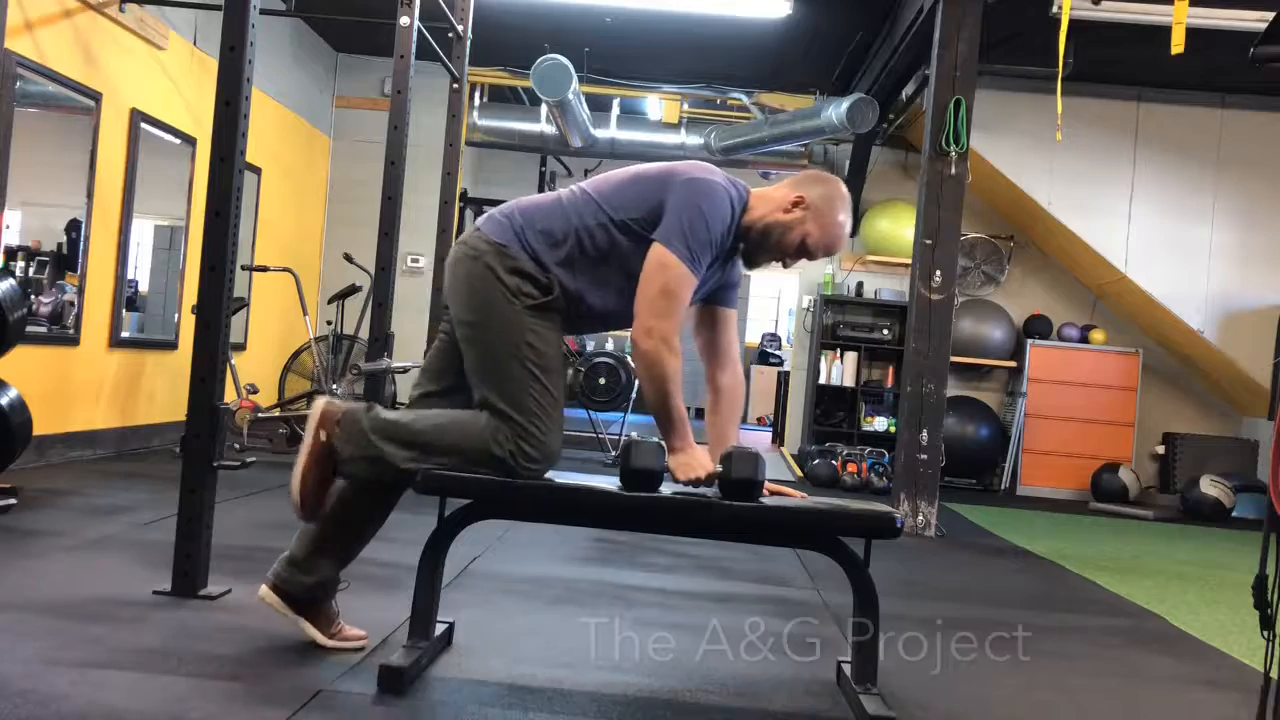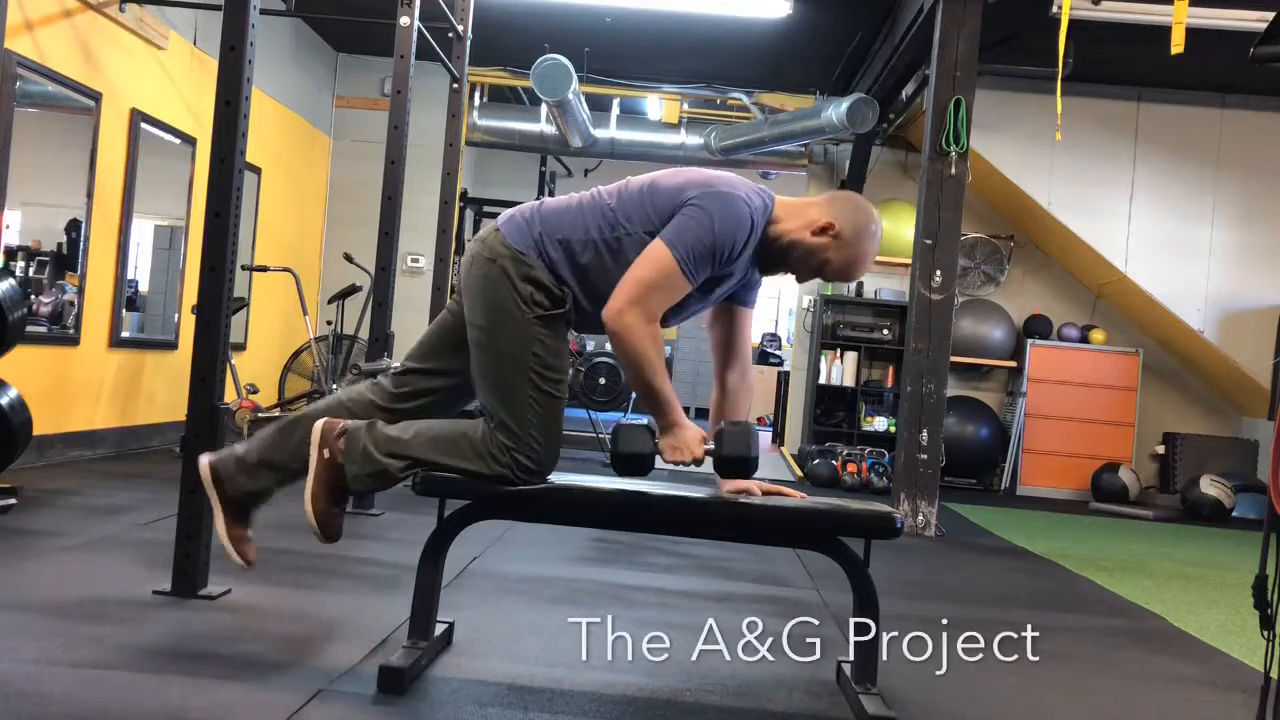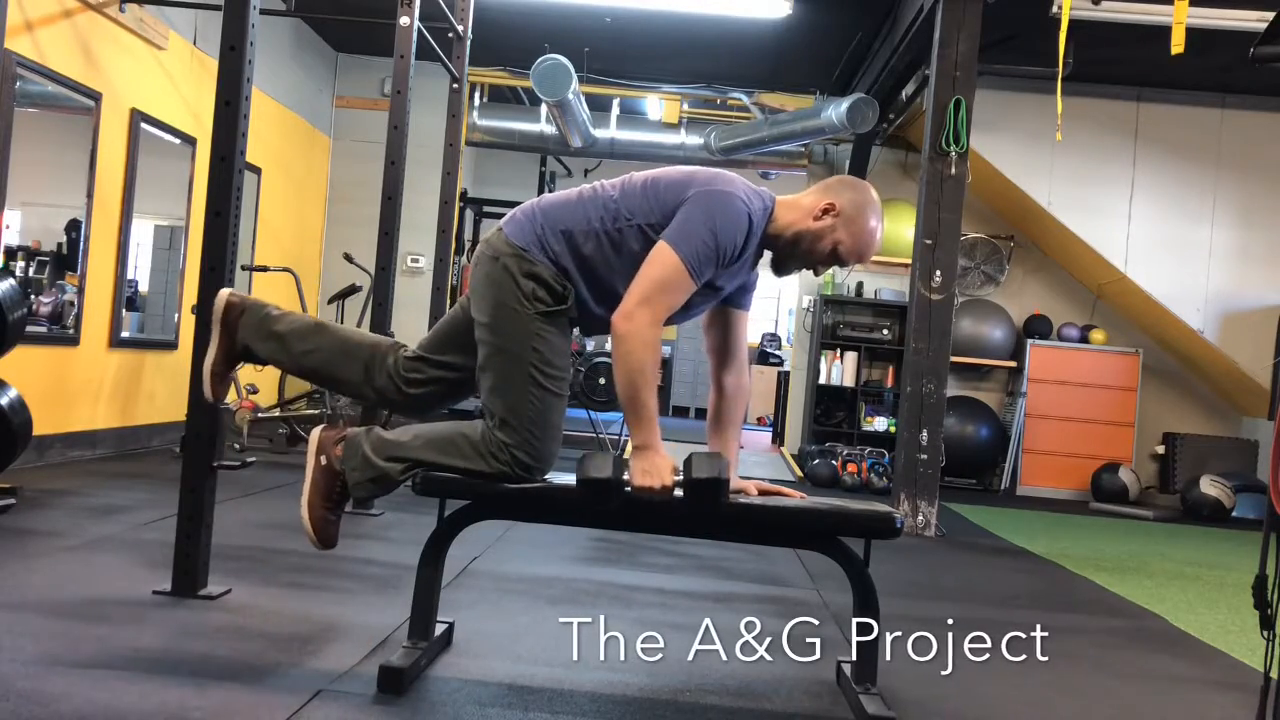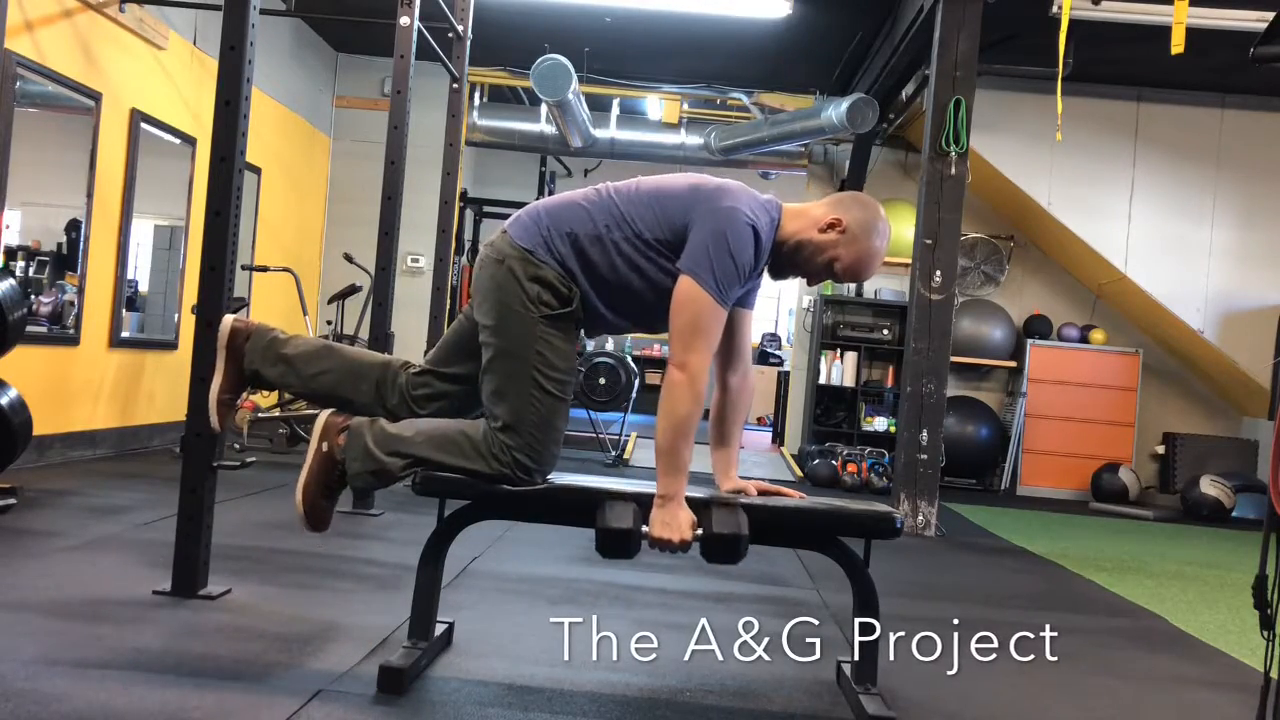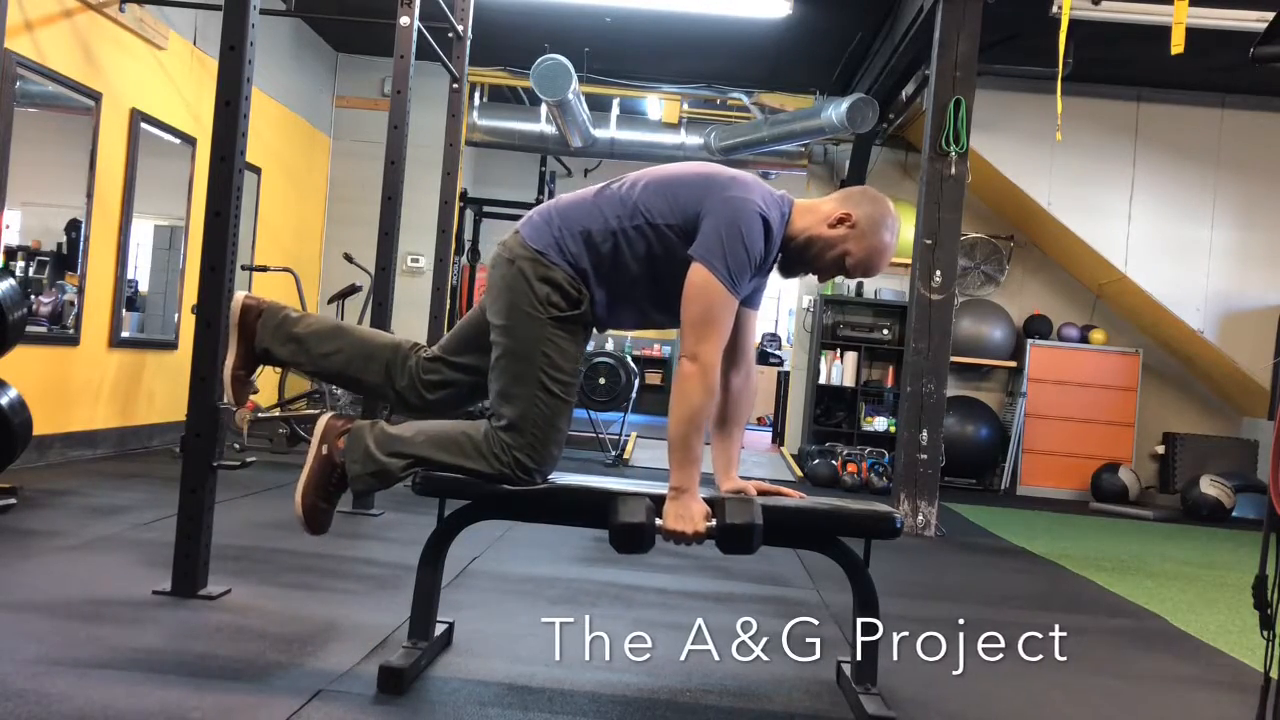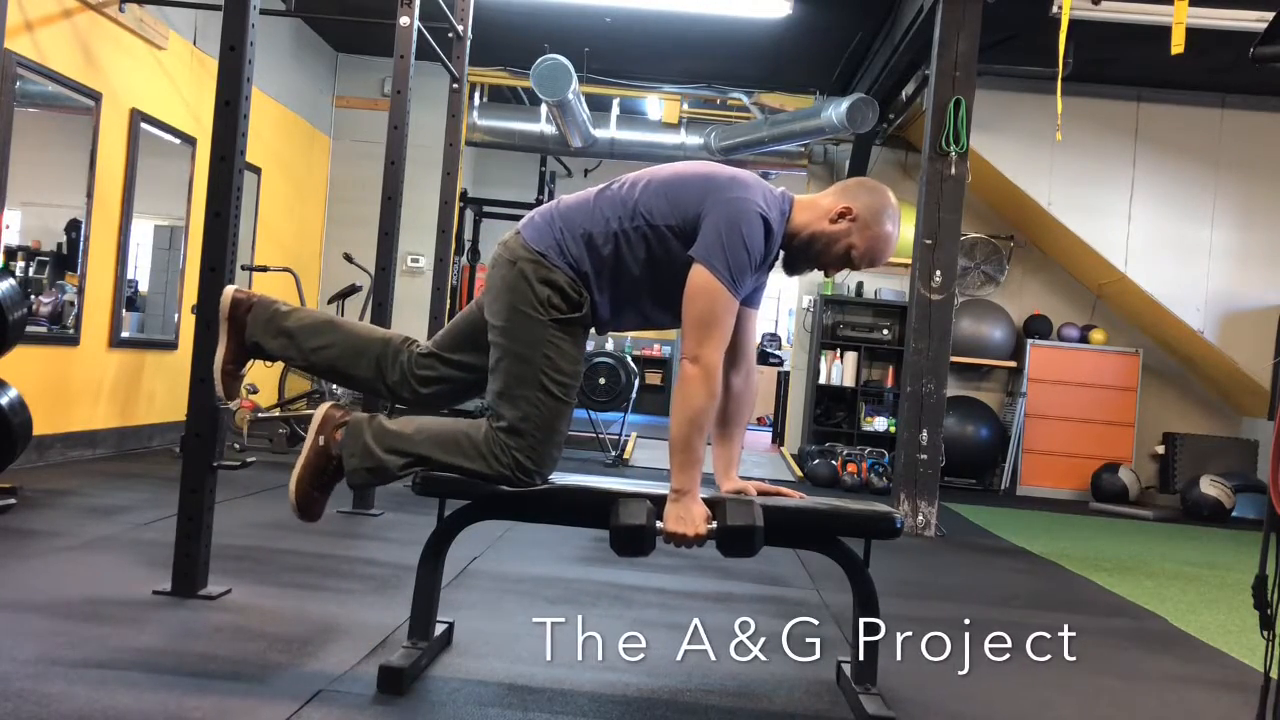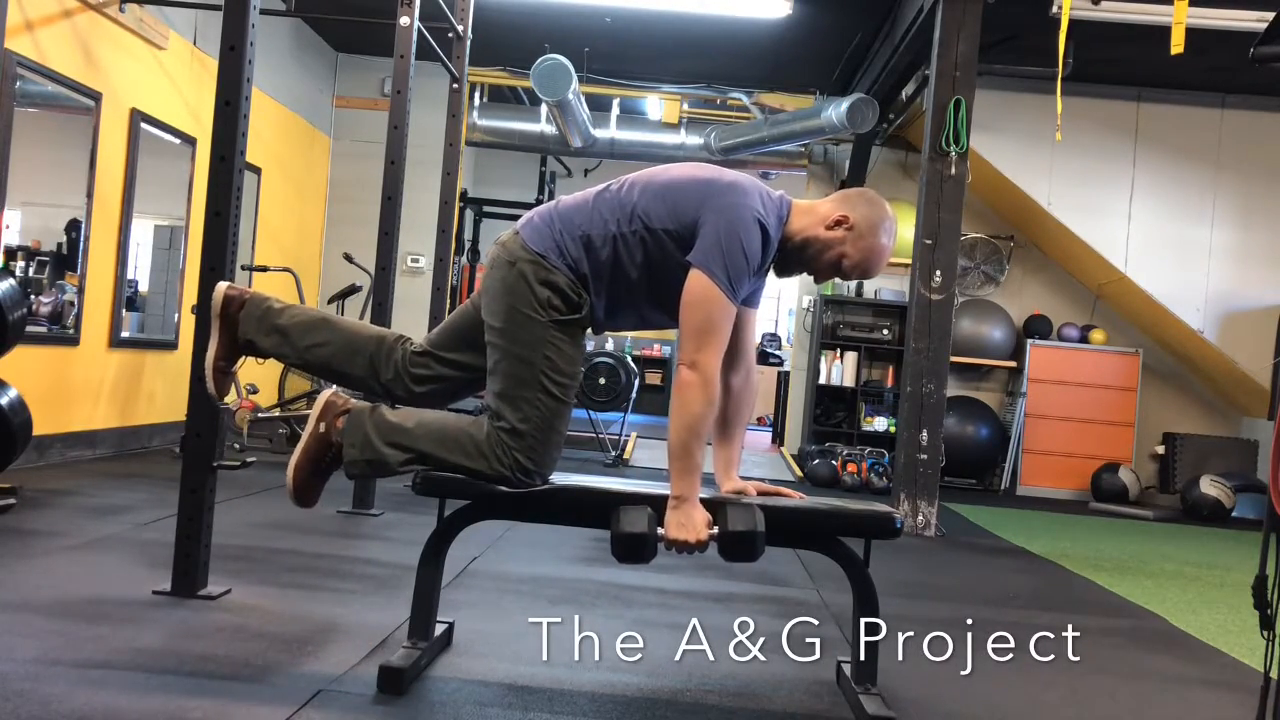
dt=0.7s
person 1, frame 1
left shoulder: (727, 247)
right shoulder: (709, 201)
left elbow: (724, 367)
right elbow: (652, 335)
left wrist: (723, 466)
right wrist: (681, 447)
left hip: (493, 274)
right hip: (505, 267)
left knee: (419, 435)
right knee: (526, 444)
left ankle: (300, 583)
right ankle: (348, 431)
person 1, frame 2
left shoulder: (750, 246)
right shoulder: (730, 215)
left elbow: (733, 367)
right elbow: (626, 313)
left wrist: (729, 468)
right wrist: (672, 424)
left hip: (509, 270)
right hip: (519, 270)
left knee: (404, 396)
right knee: (523, 455)
left ankle: (240, 475)
right ankle: (350, 450)
person 1, frame 3
left shoulder: (749, 248)
right shoulder: (729, 212)
left elbow: (730, 367)
right elbow: (633, 320)
left wrist: (727, 468)
right wrist: (646, 450)
left hip: (525, 275)
right hip: (529, 267)
left knee: (408, 382)
right knee: (523, 450)
left ankle: (250, 325)
right ankle: (348, 457)
person 1, frame 4
left shoulder: (753, 242)
right shoulder: (735, 229)
left elbow: (734, 369)
right elbow: (686, 369)
left wrist: (728, 473)
right wrist: (669, 499)
left hip: (530, 275)
right hip: (533, 269)
left knee: (417, 396)
right knee: (524, 453)
left ankle: (253, 350)
right ankle: (352, 445)
person 1, frame 5
left shoulder: (762, 239)
right shoulder: (744, 218)
left elbow: (737, 367)
right elbow: (698, 361)
left wrist: (727, 474)
right wrist: (682, 493)
left hip: (543, 276)
right hip: (547, 270)
left knee: (423, 384)
right knee: (523, 452)
left ankle: (265, 326)
right ankle: (352, 448)
person 1, frame 6
left shoulder: (762, 235)
right shoulder: (745, 217)
left elbow: (738, 367)
right elbow: (700, 362)
left wrist: (728, 474)
right wrist: (683, 495)
left hip: (541, 277)
right hip: (547, 272)
left knee: (417, 377)
right knee: (522, 455)
left ankle: (254, 320)
right ankle: (348, 443)
person 1, frame 7
left shoulder: (762, 240)
right shoulder: (745, 224)
left elbow: (737, 368)
right elbow: (696, 368)
left wrist: (729, 473)
right wrist: (683, 500)
left hip: (540, 275)
right hip: (546, 271)
left knee: (412, 377)
right knee: (522, 454)
left ankle: (247, 316)
right ankle: (349, 431)
